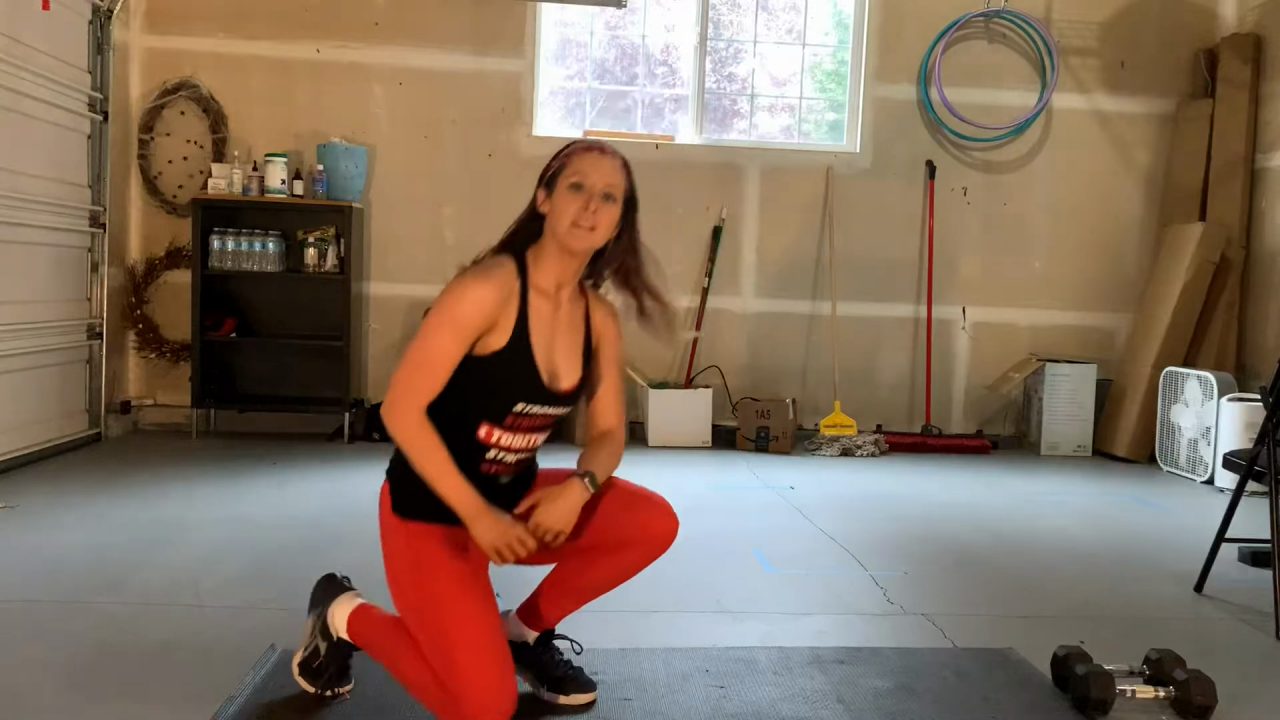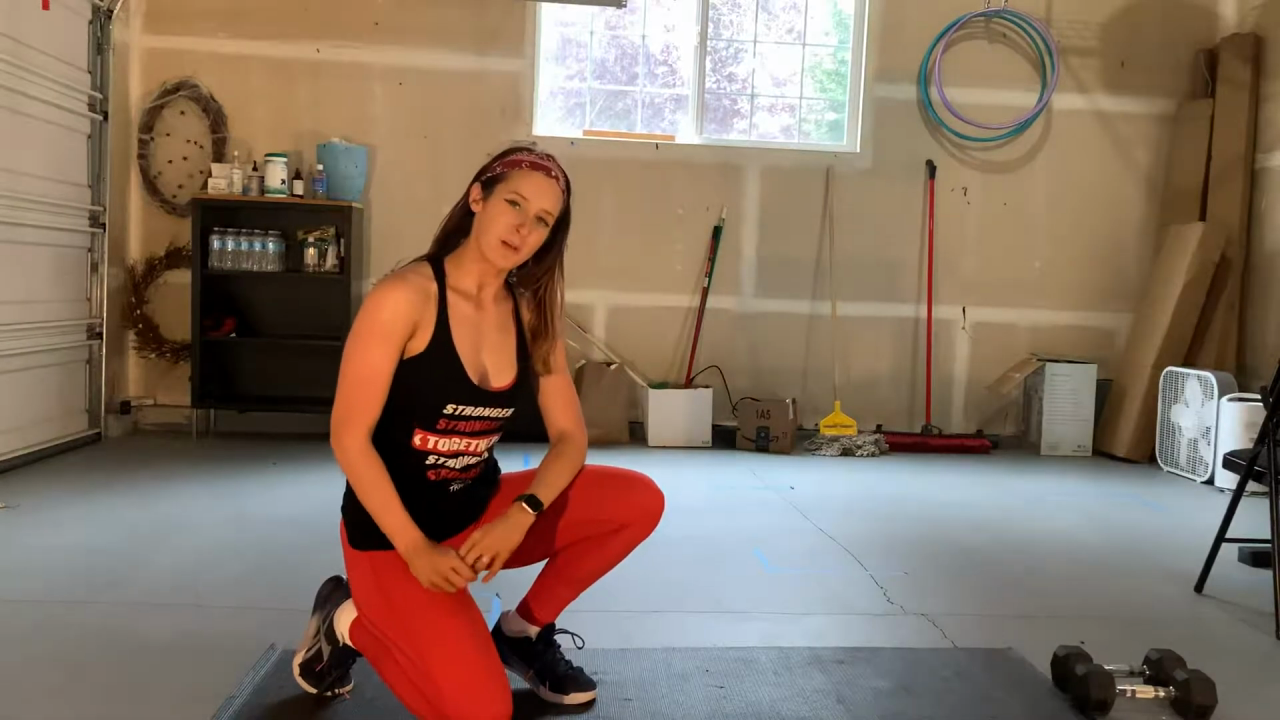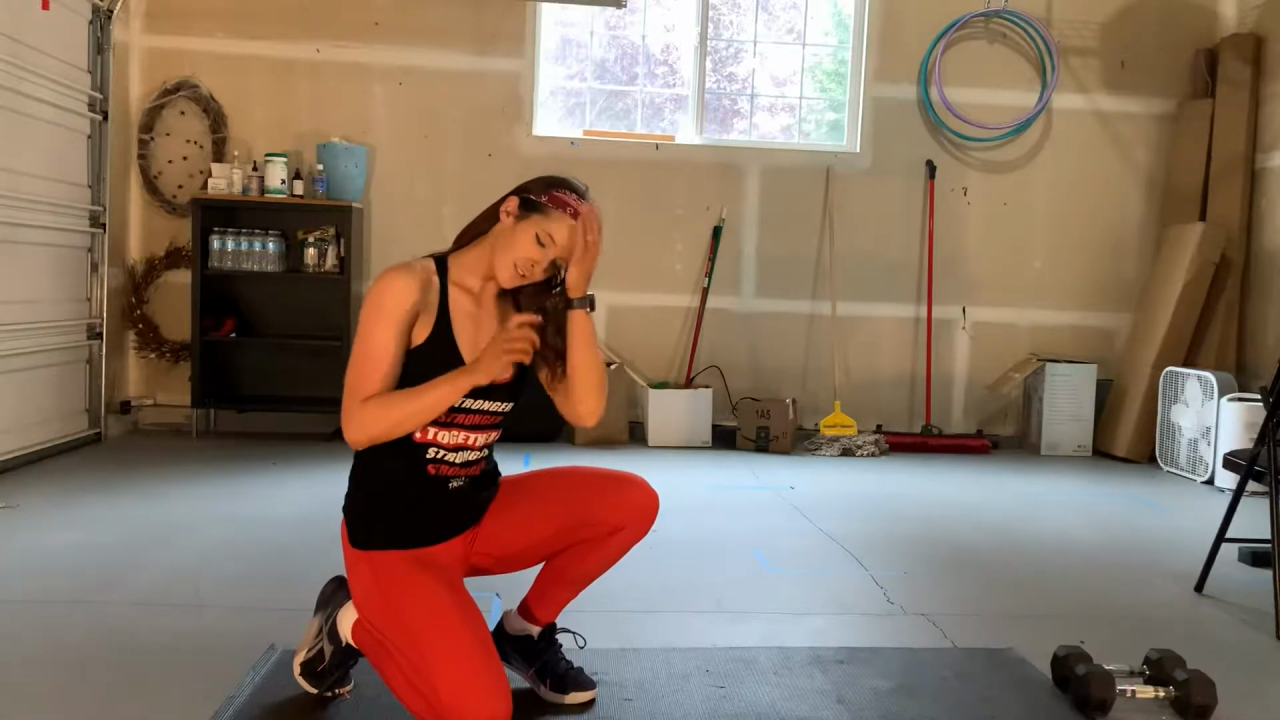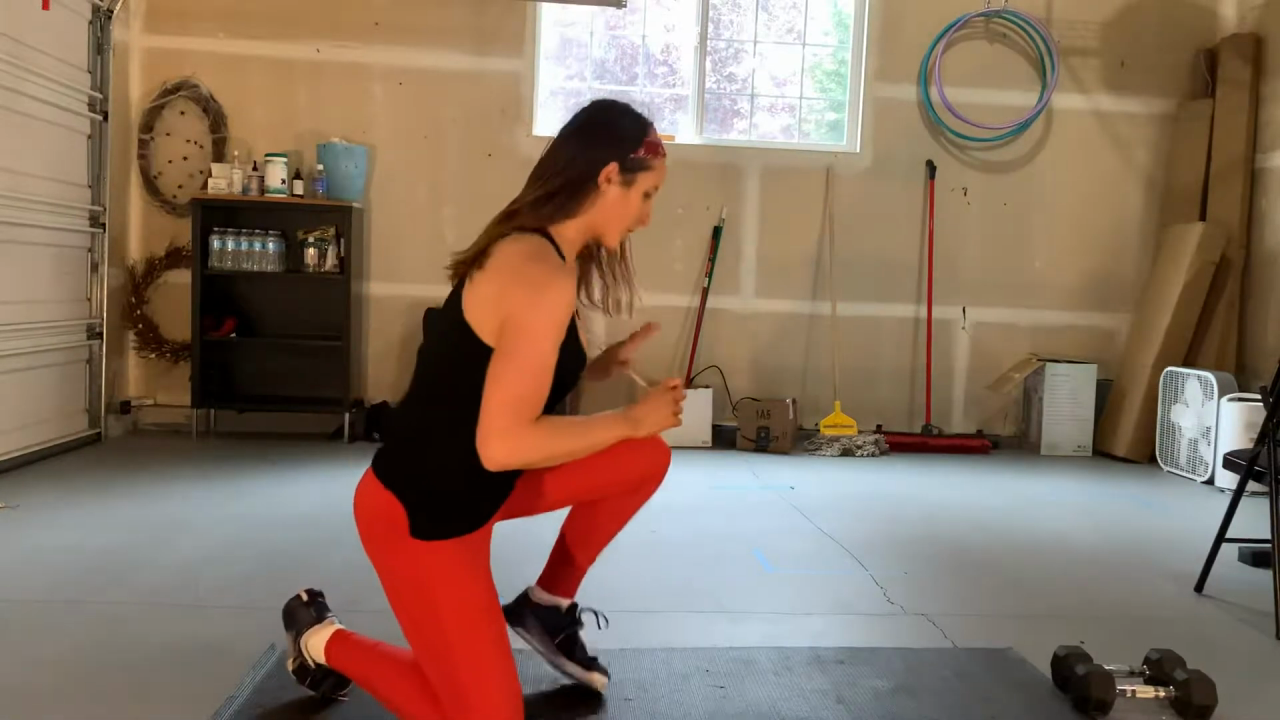
dt=1s
person 1, frame 1
left shoulder: (599, 315)
right shoulder: (488, 289)
left elbow: (607, 433)
right elbow: (401, 408)
left wrist: (578, 489)
right wrist: (474, 515)
left hip: (517, 497)
right hip: (429, 509)
left knee: (653, 524)
left ankle: (525, 633)
right ankle: (344, 617)
person 1, frame 2
left shoulder: (532, 313)
right shoulder: (404, 296)
left elbow: (569, 435)
right elbow: (349, 437)
left wrist: (520, 518)
right wrist: (416, 549)
left hip: (481, 510)
right hip: (395, 533)
left knee: (638, 502)
left ankle: (524, 630)
right ankle: (349, 623)
person 1, frame 3
left shoulder: (528, 312)
right shoulder: (408, 287)
left elbow: (585, 410)
right elbow: (359, 424)
left wrist: (577, 295)
right wrist: (476, 372)
left hip: (480, 513)
right hip: (394, 536)
left knee: (632, 502)
left ankle: (525, 631)
right ankle: (351, 625)
person 1, frame 4
left shoulder: (535, 251)
right shoulder: (543, 276)
right elbow: (506, 443)
left wrist: (593, 370)
right wrist: (628, 420)
left hip: (473, 481)
right hip: (419, 511)
left knee: (648, 460)
left ankle: (544, 607)
right ankle: (326, 641)
